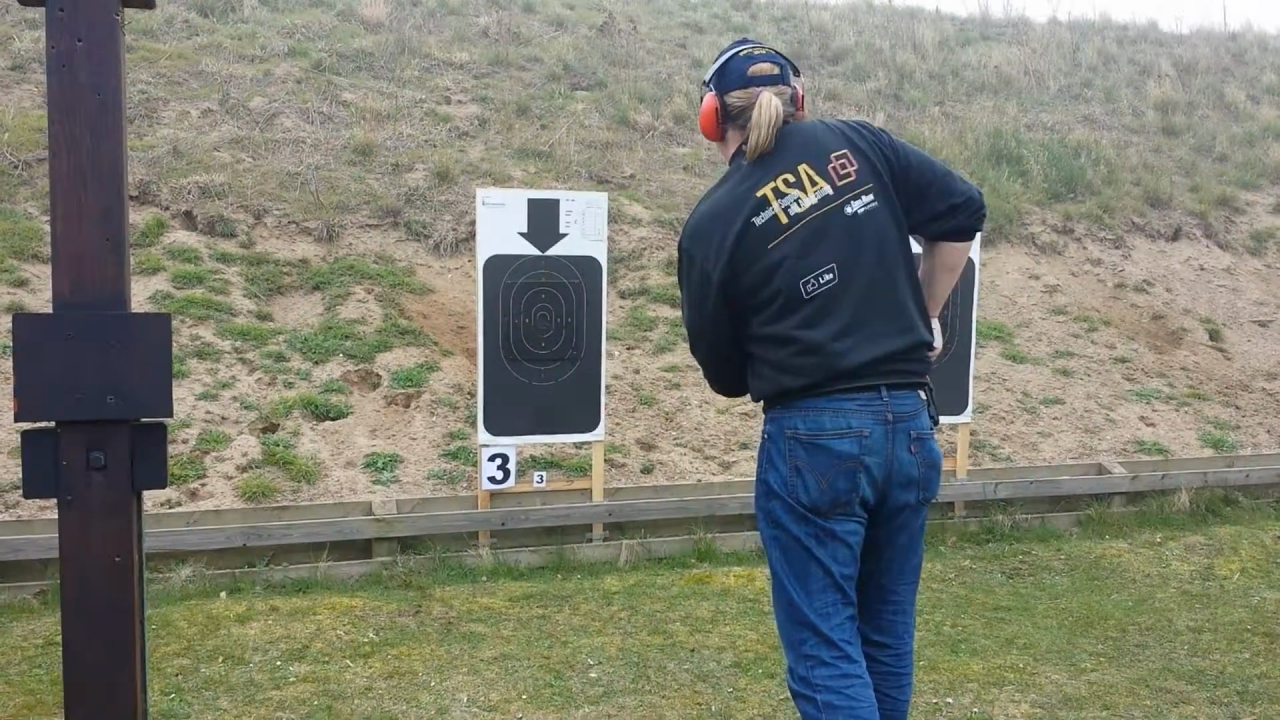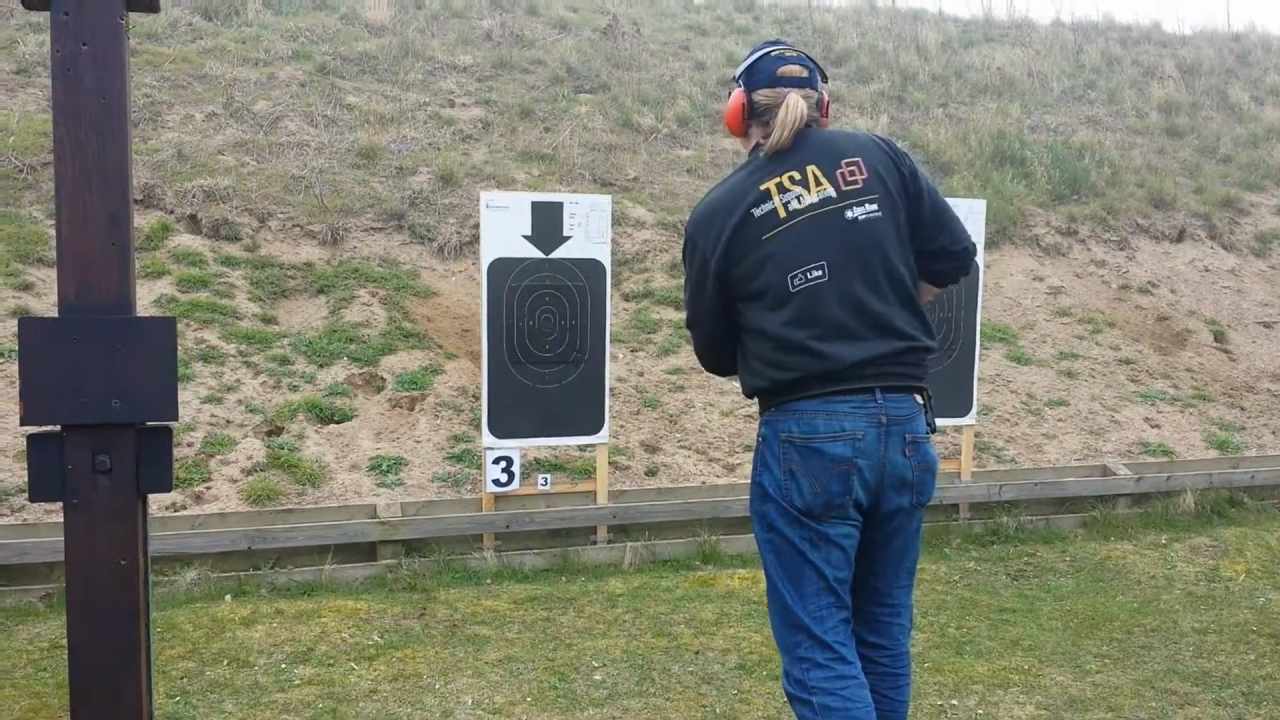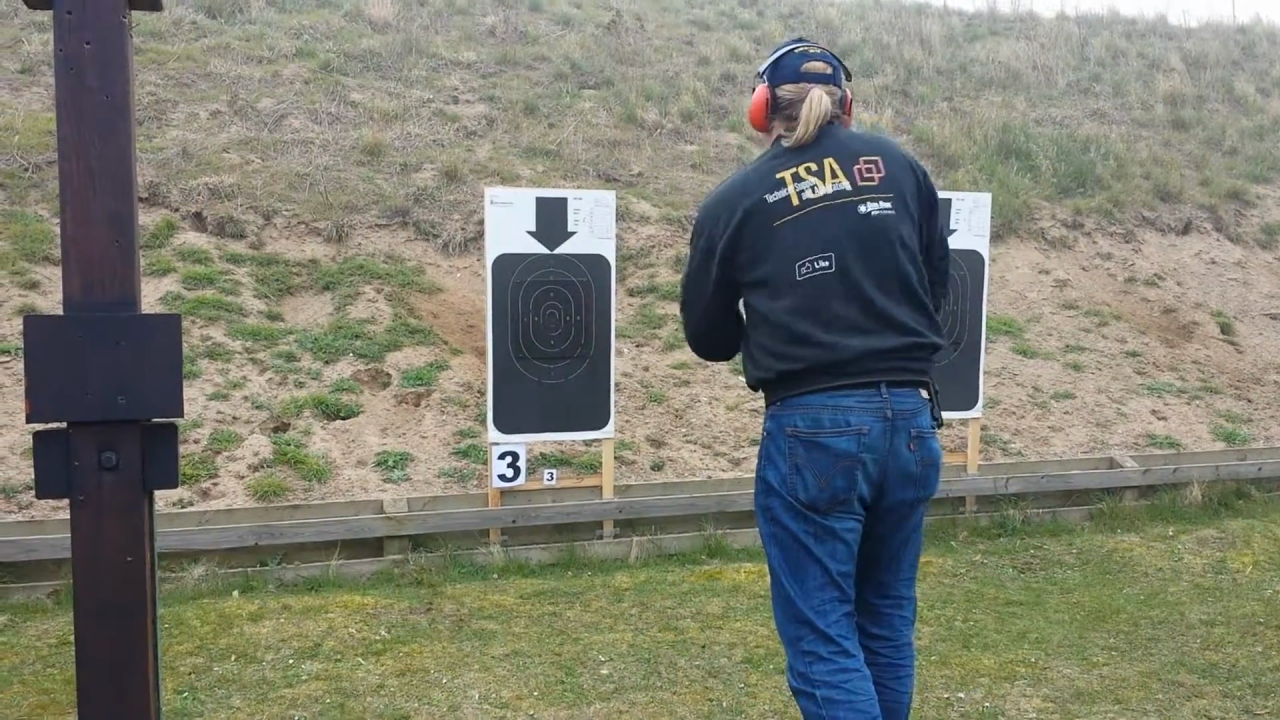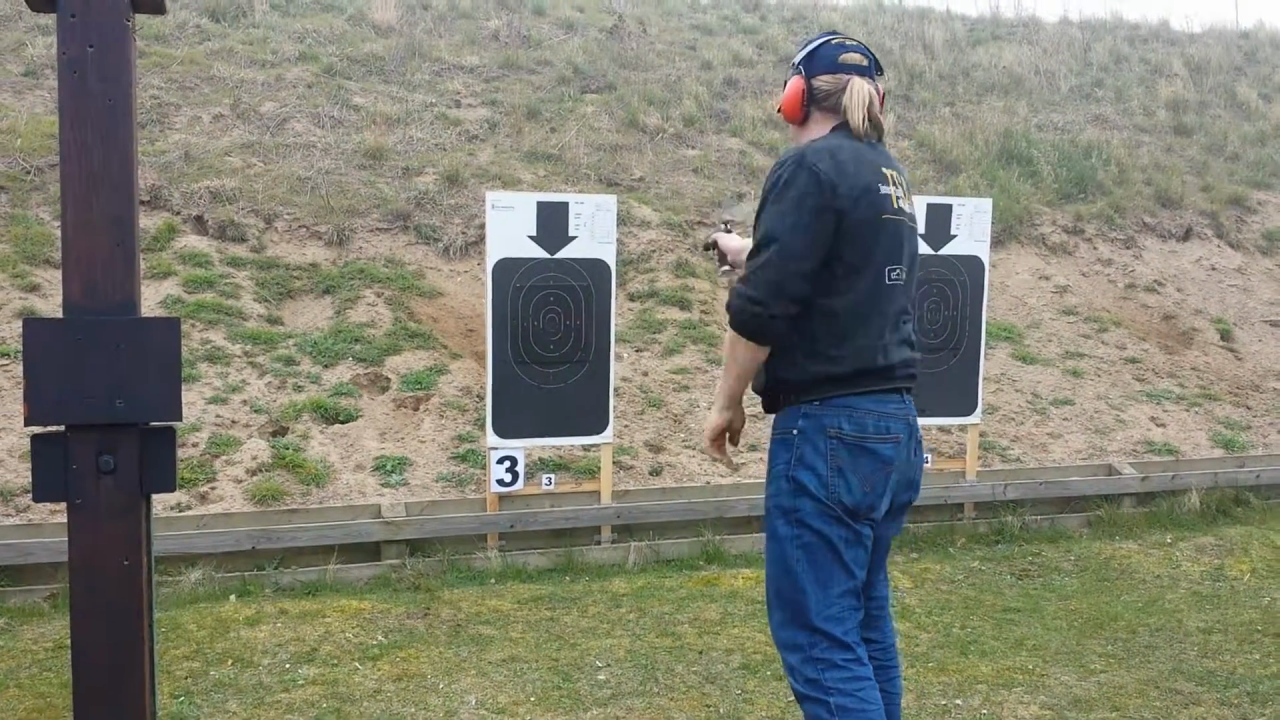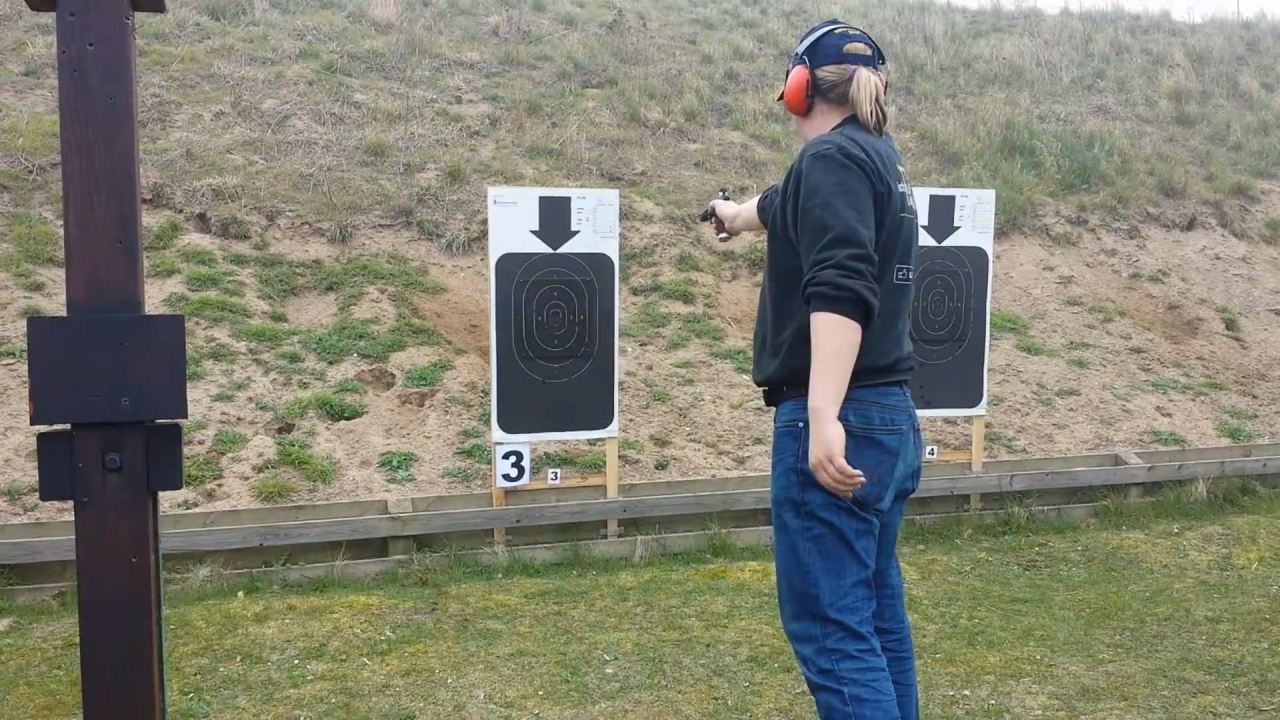
dt=0.4s
person 1, frame 1
left shoulder: (711, 224)
right shoulder: (856, 144)
left elbow: (725, 373)
right elbow: (961, 212)
right wrist: (924, 316)
left hip: (813, 437)
right hip: (907, 425)
left knee: (823, 643)
right knee: (886, 628)
person 1, frame 2
left shoulder: (719, 212)
right shoulder: (877, 156)
left elbow: (718, 351)
right elbow: (952, 260)
left hip: (807, 437)
right hip: (902, 428)
left knee: (819, 645)
right knee: (882, 629)
person 1, frame 3
left shoulder: (734, 200)
right shoulder: (894, 163)
left elbow: (708, 335)
right elbow: (936, 285)
left hip: (812, 430)
right hip: (908, 422)
left knee: (820, 634)
right knee: (885, 619)
person 1, frame 4
left shoulder: (810, 165)
right shoulder: (883, 173)
left elbow: (760, 307)
left wrist: (726, 405)
right wrist: (745, 247)
left hip: (829, 430)
right hip: (891, 427)
left knee: (819, 636)
right knee: (863, 620)
person 1, frame 5
left shoulder: (831, 159)
right shoulder: (878, 158)
left elbow: (840, 289)
left wrist: (825, 418)
right wrist: (736, 212)
left hip: (838, 424)
right hip: (889, 420)
left knee: (832, 626)
right knee: (877, 614)
